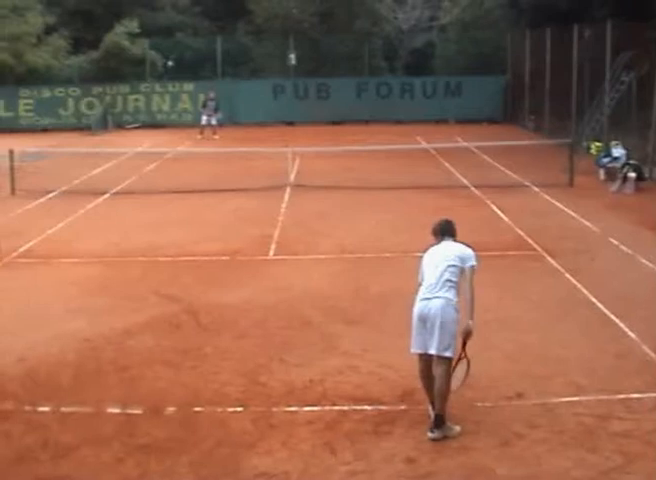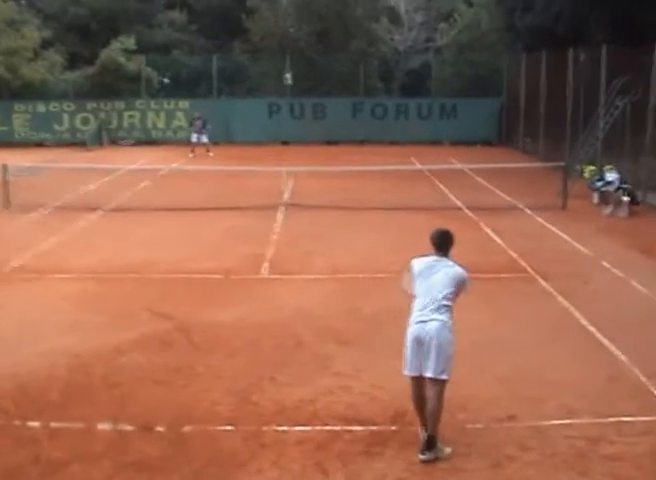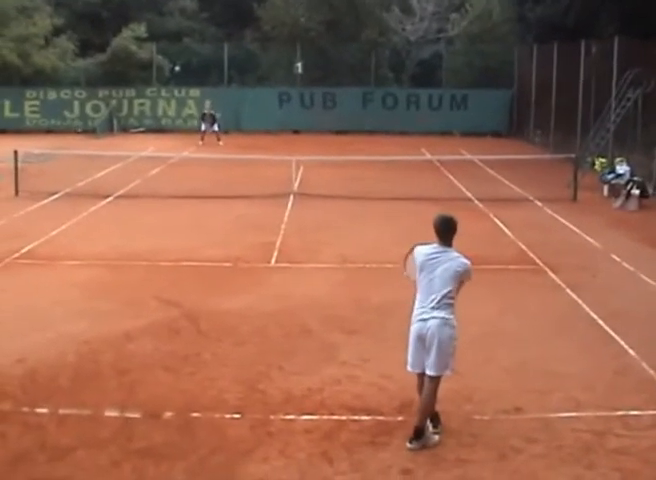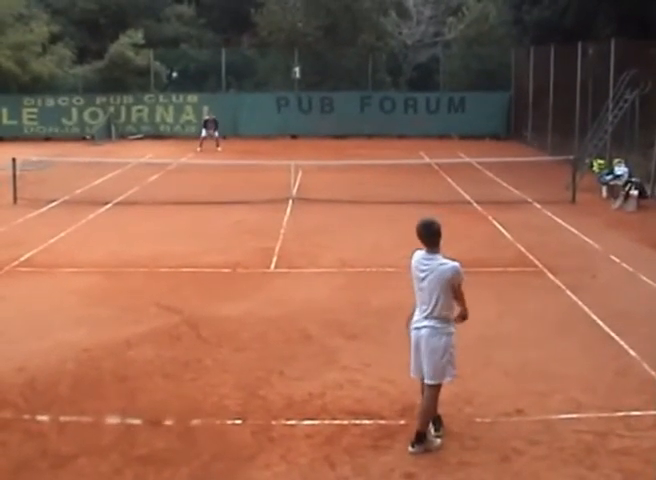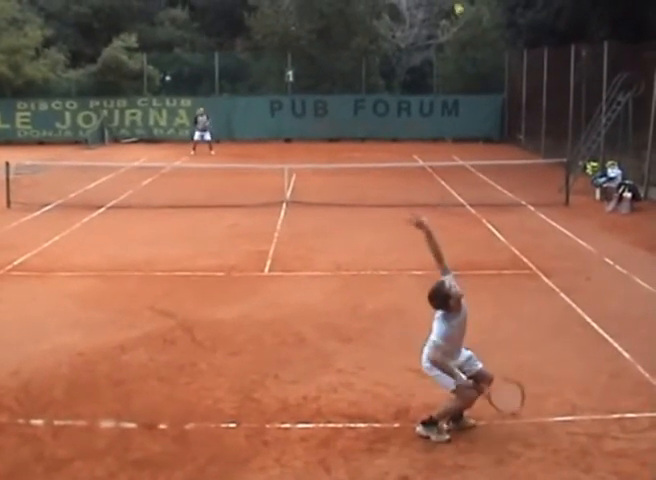
dt=1s
person 1, frame 1
left shoulder: (429, 253)
right shoulder: (466, 252)
right elbow: (468, 287)
right wrist: (470, 320)
left hip: (421, 304)
right hip: (443, 306)
left knee: (424, 360)
right knee: (442, 364)
left ankle: (434, 407)
right ankle: (438, 424)
person 1, frame 2
left shoulder: (416, 264)
right shoulder: (459, 274)
left hip: (416, 325)
right hip: (439, 328)
left knee: (417, 382)
right knee: (435, 386)
left ankle: (425, 429)
right ankle: (429, 446)
person 1, frame 3
left shoulder: (419, 252)
right shoulder: (463, 265)
left hip: (419, 321)
right hip: (441, 324)
left knee: (422, 377)
right knee: (431, 381)
left ankle: (432, 417)
right ankle: (418, 435)
person 1, frame 4
left shoulder: (416, 259)
right shoulder: (451, 268)
right elbow: (457, 294)
right wrist: (464, 311)
left hip: (418, 327)
right hip: (438, 332)
left knee: (427, 383)
right knee: (432, 386)
left ankle: (435, 422)
right ankle: (419, 440)
person 1, frame 5
left shoulder: (452, 292)
right shoulder: (443, 325)
left elbow: (440, 260)
right elbow: (434, 357)
left wrist: (427, 231)
right wrist: (459, 379)
left hip: (456, 354)
right hip: (438, 362)
left knee: (485, 378)
right knee: (469, 395)
left ankle: (455, 417)
right ankle: (428, 424)
